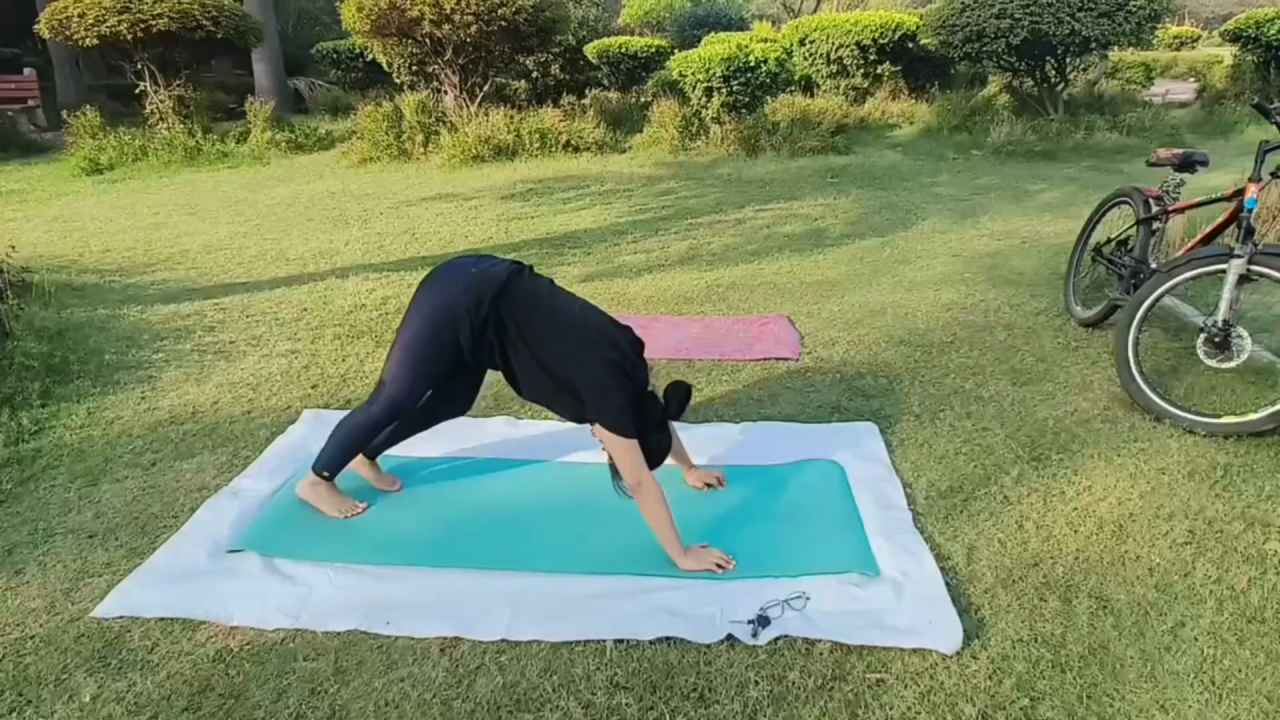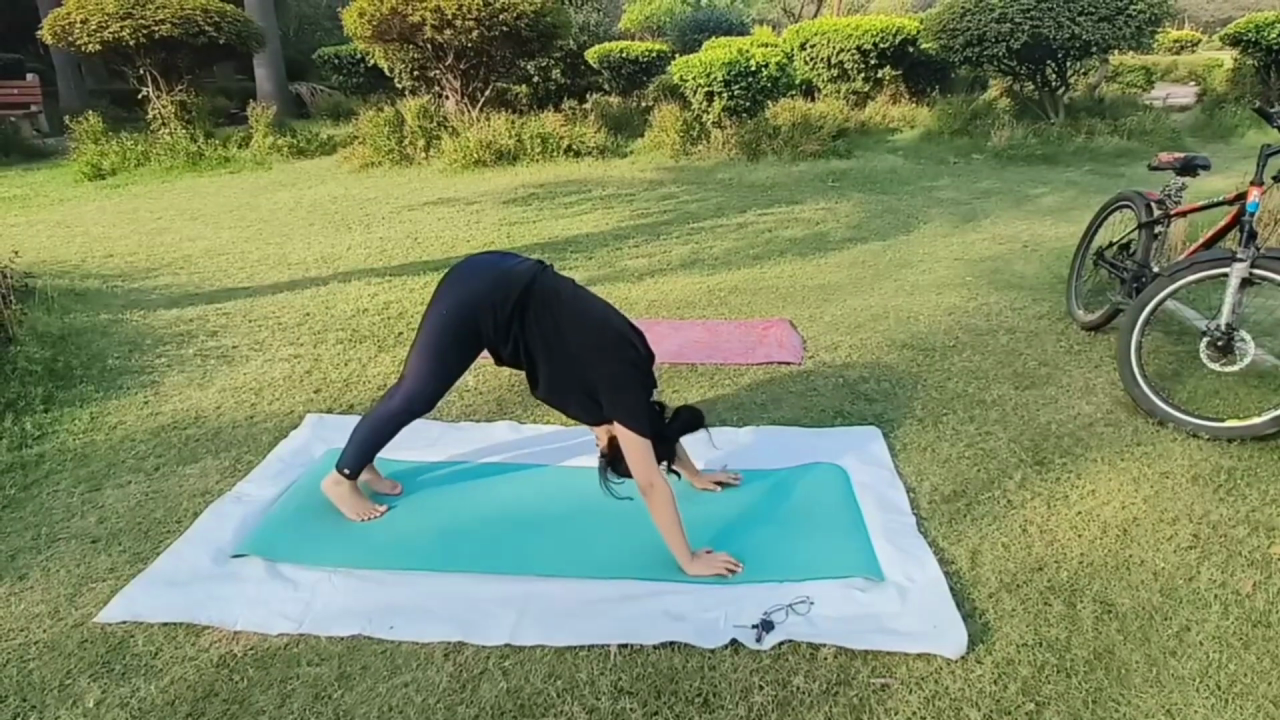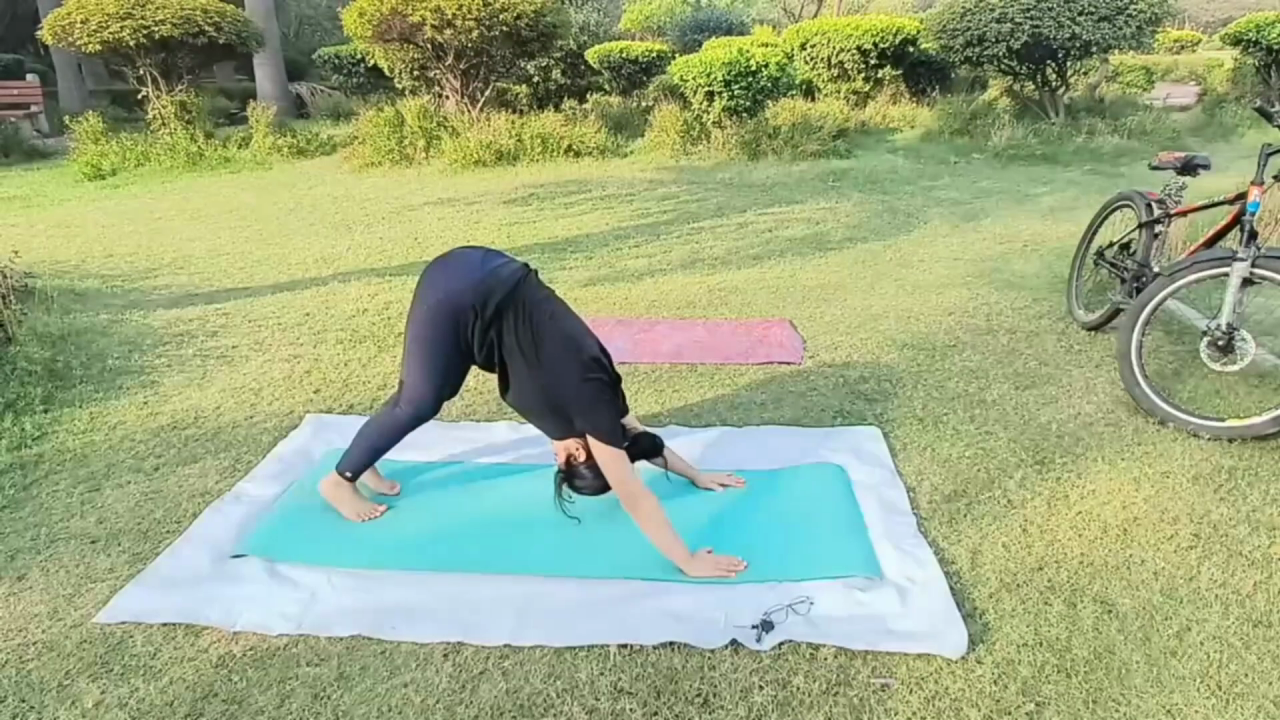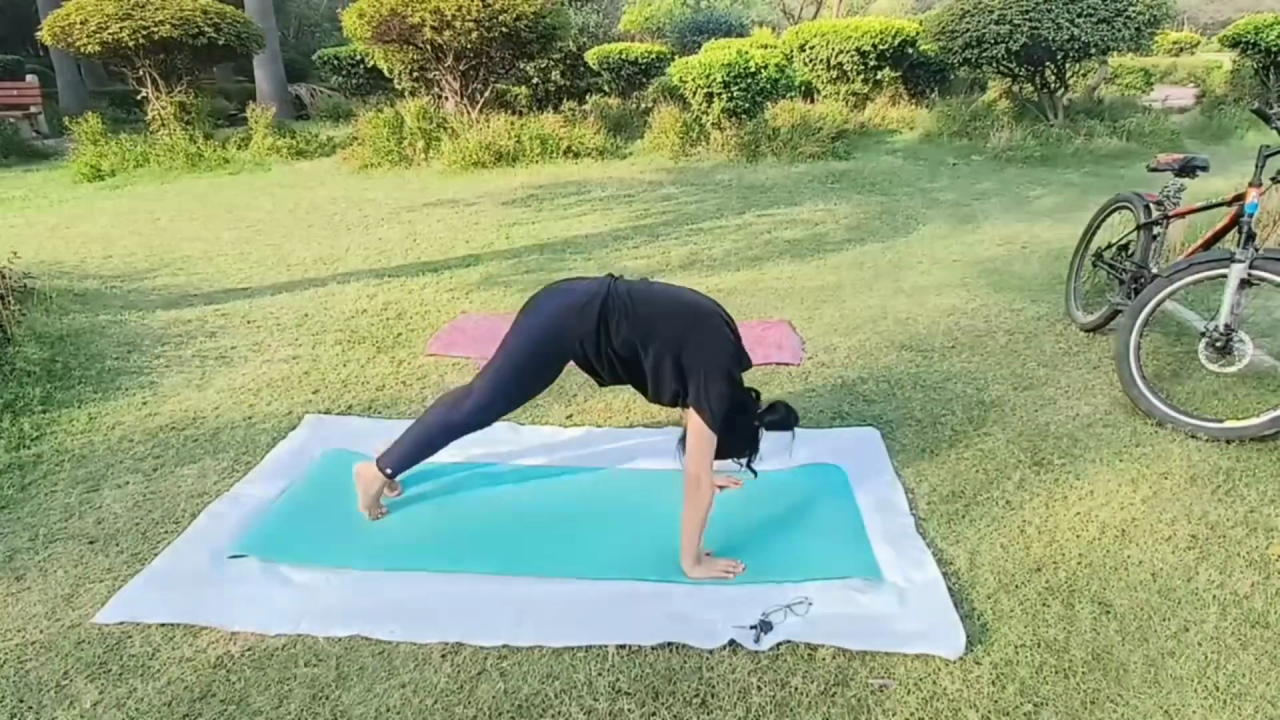
dt=1s
person 1, frame 1
left shoulder: (625, 365)
right shoulder: (608, 388)
left elbow: (652, 418)
right elbow: (640, 483)
left wrist: (691, 469)
right wrist: (682, 555)
left hip: (481, 285)
right hip: (461, 304)
left knee: (453, 400)
right knee: (393, 399)
left ankle: (366, 456)
right ankle: (317, 480)
person 1, frame 2
left shoulder: (630, 373)
right shoulder: (622, 390)
left elbow: (660, 429)
right elbow: (651, 484)
left wrist: (696, 476)
right wrist: (690, 561)
left hip: (501, 284)
right hip: (482, 297)
left knee: (420, 389)
right knee: (416, 395)
left ankle: (363, 466)
right ankle: (342, 479)
person 1, frame 3
left shoulder: (595, 392)
right shoulder: (590, 404)
left elbow: (636, 436)
right elbow: (633, 496)
left wrist: (697, 476)
right wrist: (689, 562)
left hip: (482, 281)
right hip: (458, 295)
left knee: (425, 398)
right knee: (419, 403)
left ankle: (363, 464)
right ankle: (340, 481)
person 1, frame 4
left shoulder: (719, 356)
right shoulder: (716, 380)
right elbow: (697, 480)
left wrist: (706, 475)
right wrist: (692, 562)
left hip: (578, 307)
right hip: (569, 321)
left knee: (479, 398)
right knee: (478, 406)
left ankle: (395, 457)
right ankle: (377, 472)
